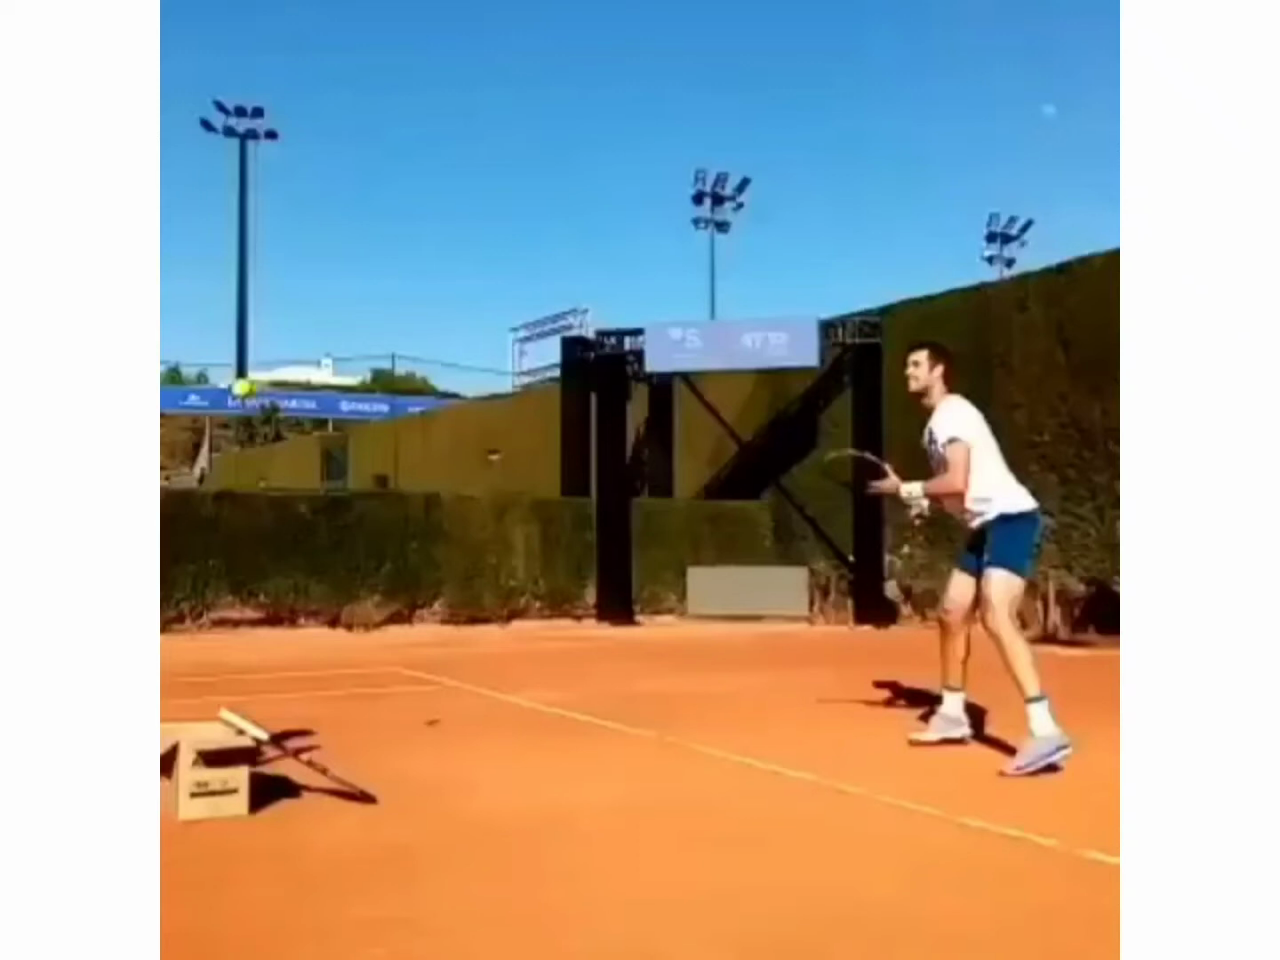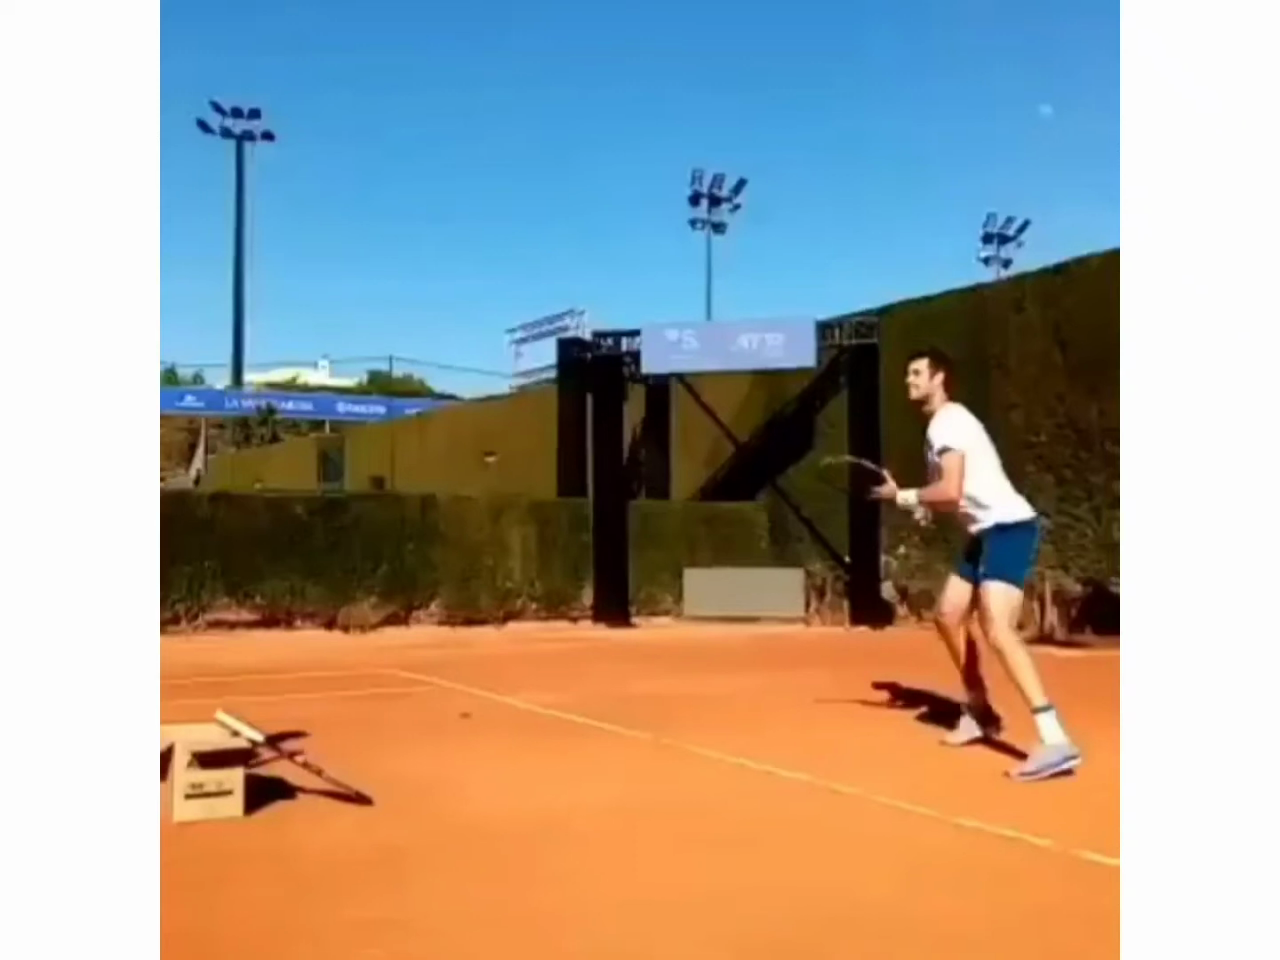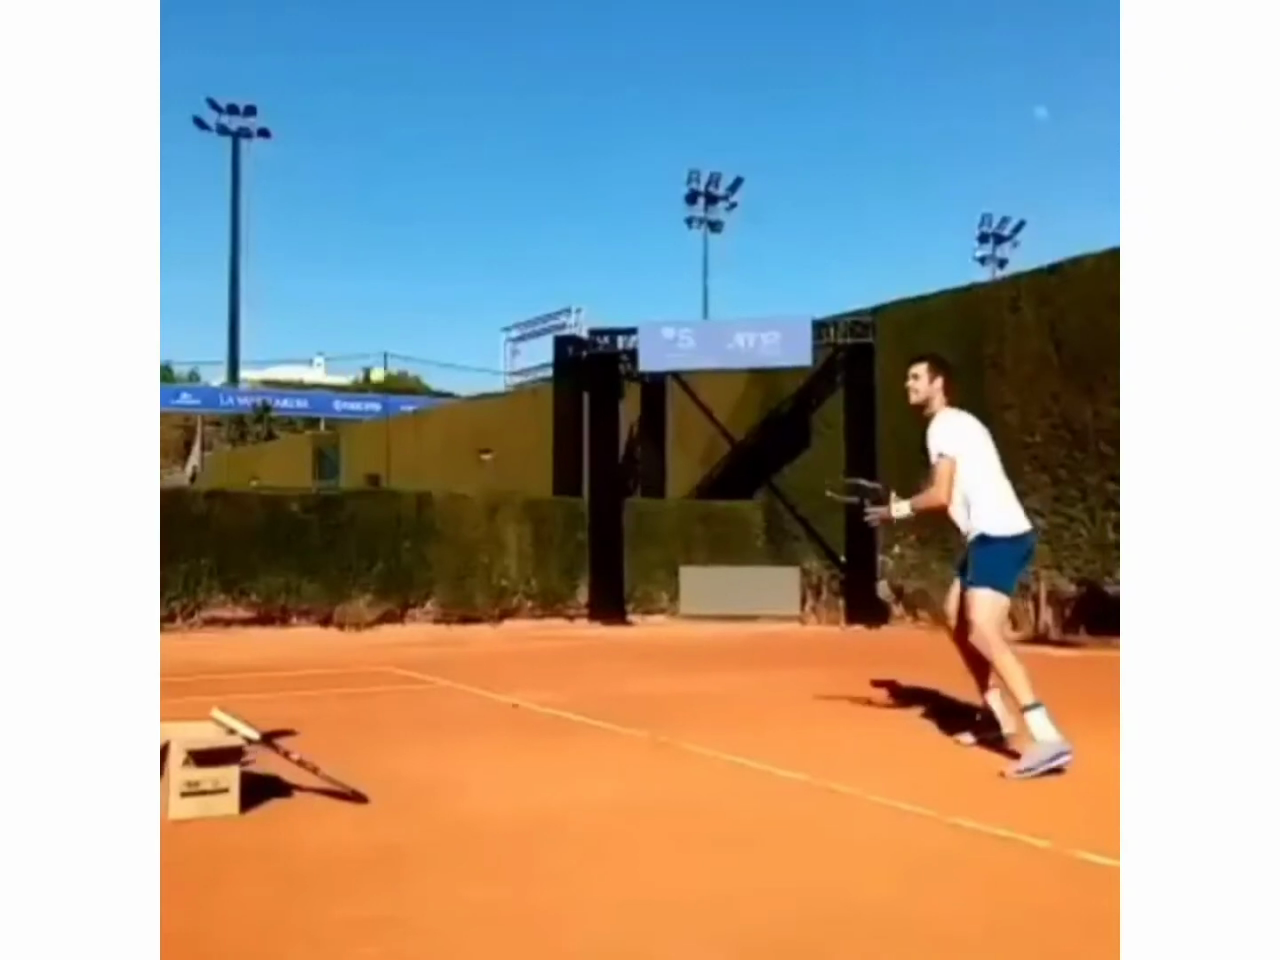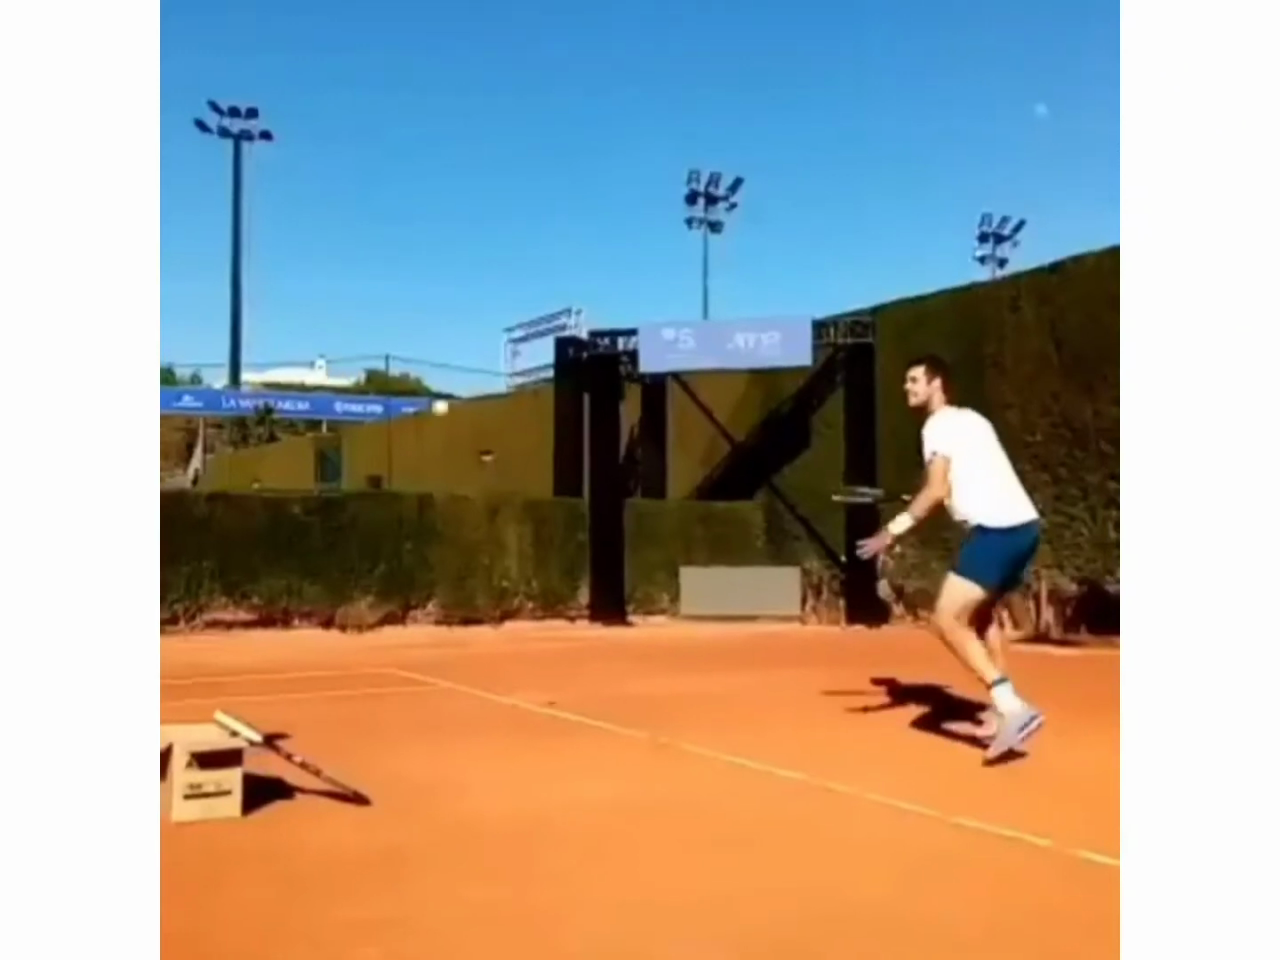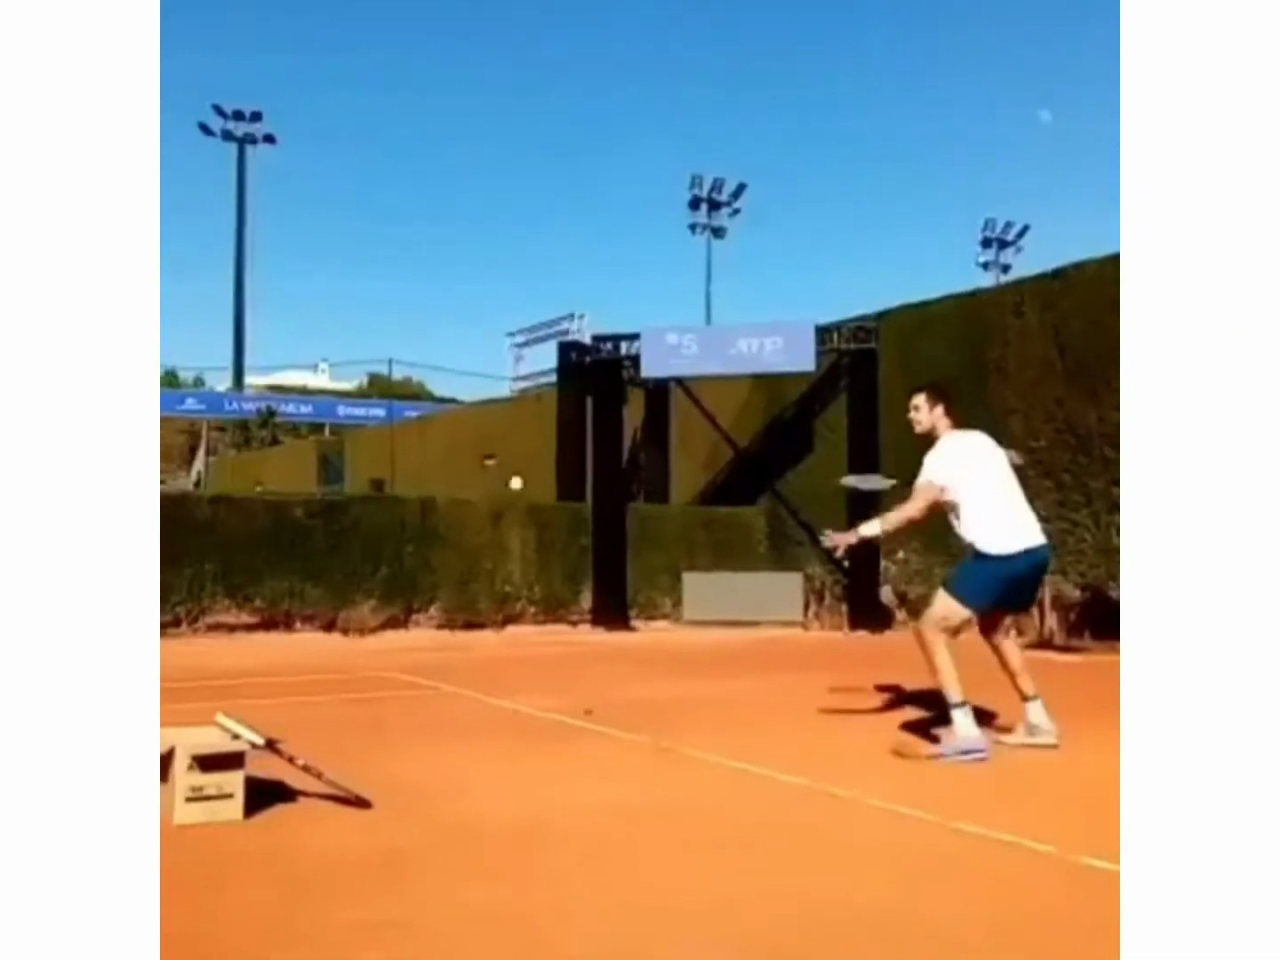
dt=0.3s
person 1, frame 1
left shoulder: (953, 412)
right shoulder: (935, 423)
left elbow: (957, 482)
left wrist: (906, 489)
right wrist: (924, 500)
left hip: (1010, 519)
right hip: (986, 525)
left knee: (997, 617)
right knee: (952, 614)
left ankle: (1045, 731)
right ankle: (952, 713)
person 1, frame 2
left shoulder: (948, 421)
right shoulder: (941, 425)
left elbow: (950, 490)
left wrist: (903, 496)
right wrist: (925, 506)
left hip: (1009, 528)
right hip: (987, 531)
left knee: (998, 630)
right knee: (948, 616)
left ankle: (1056, 742)
right ankle: (980, 710)
person 1, frame 3
left shoulder: (944, 425)
right shoulder: (958, 422)
left elbow: (940, 494)
left wrist: (898, 509)
right wrist: (912, 507)
left hip: (998, 536)
right hip: (990, 535)
left knee: (986, 635)
right knee: (957, 620)
left ankle: (1047, 739)
right ankle: (996, 715)
person 1, frame 4
left shoulder: (939, 425)
right shoulder: (971, 418)
left elbow: (935, 490)
left wrist: (892, 531)
right wrist: (951, 494)
left hip: (998, 531)
right hip: (1025, 526)
left knee: (947, 620)
right knee: (978, 614)
left ankle: (1012, 707)
right ankle: (1011, 711)
person 1, frame 5
left shoulder: (942, 454)
right shoulder: (980, 440)
left elbow: (913, 509)
left wrist: (857, 533)
left hip: (998, 556)
right hip: (1035, 550)
left knee: (930, 631)
right knee: (996, 630)
left ankle: (966, 733)
right ankle: (1038, 723)
